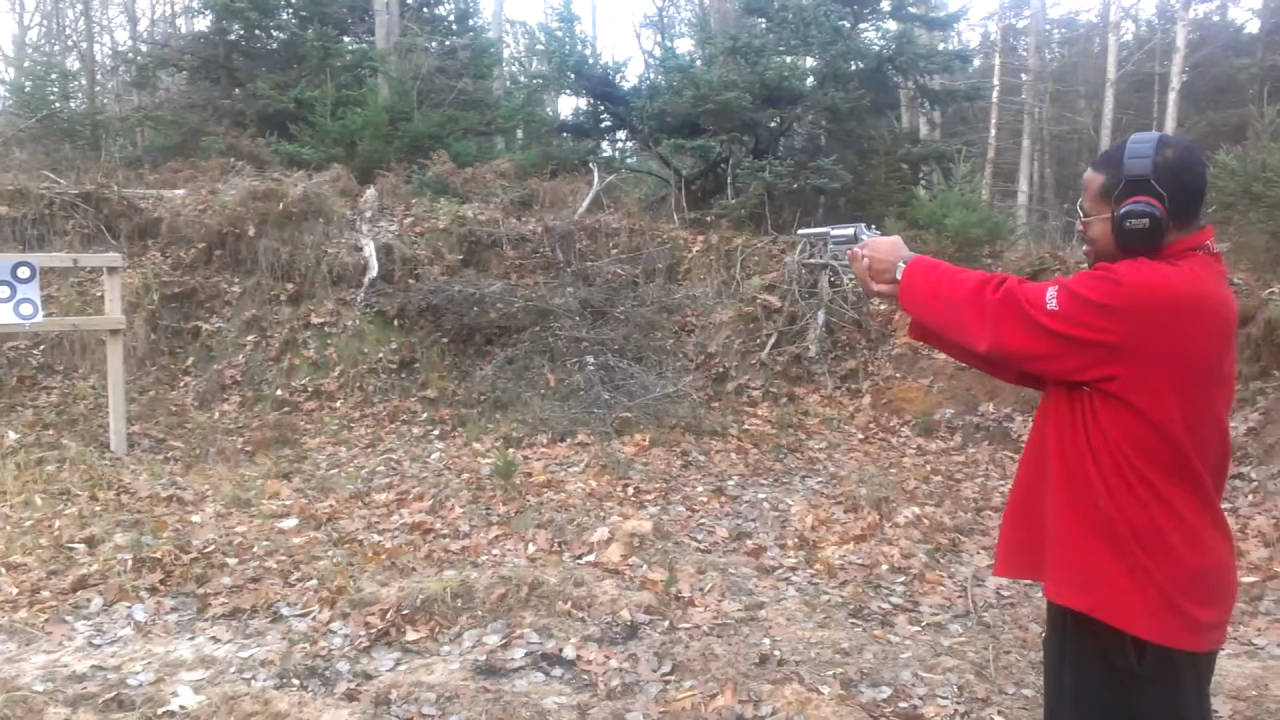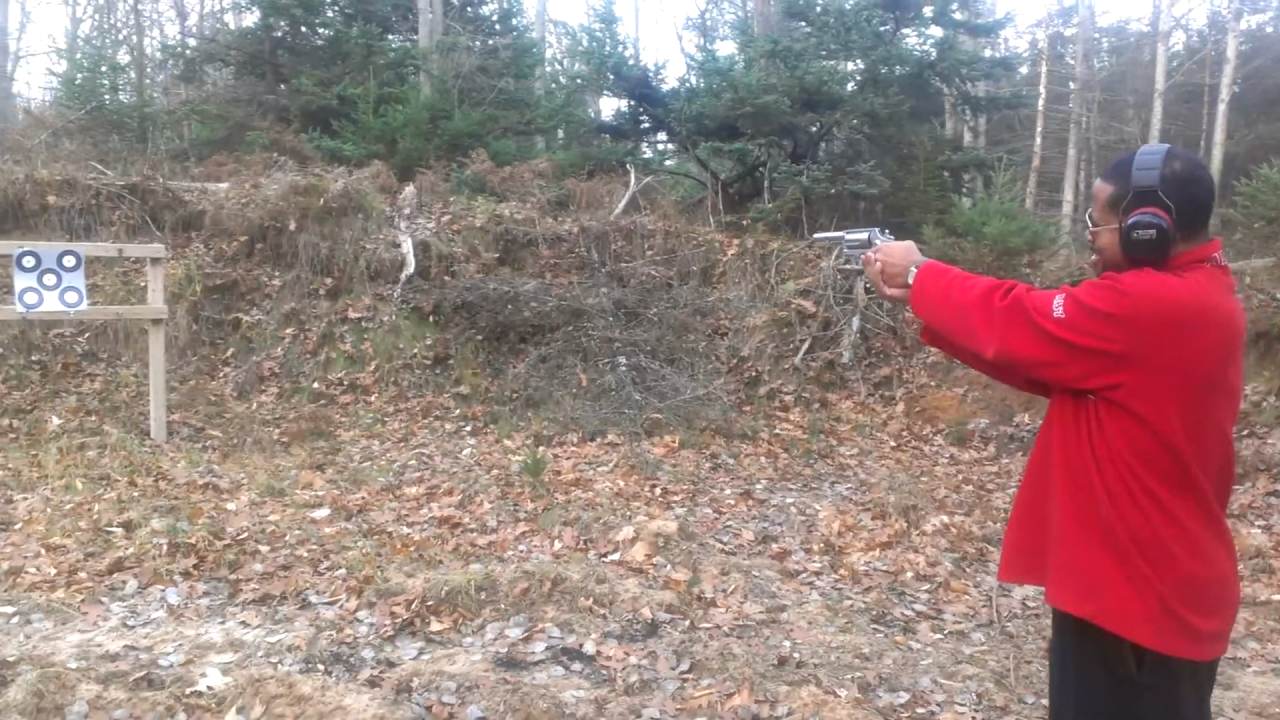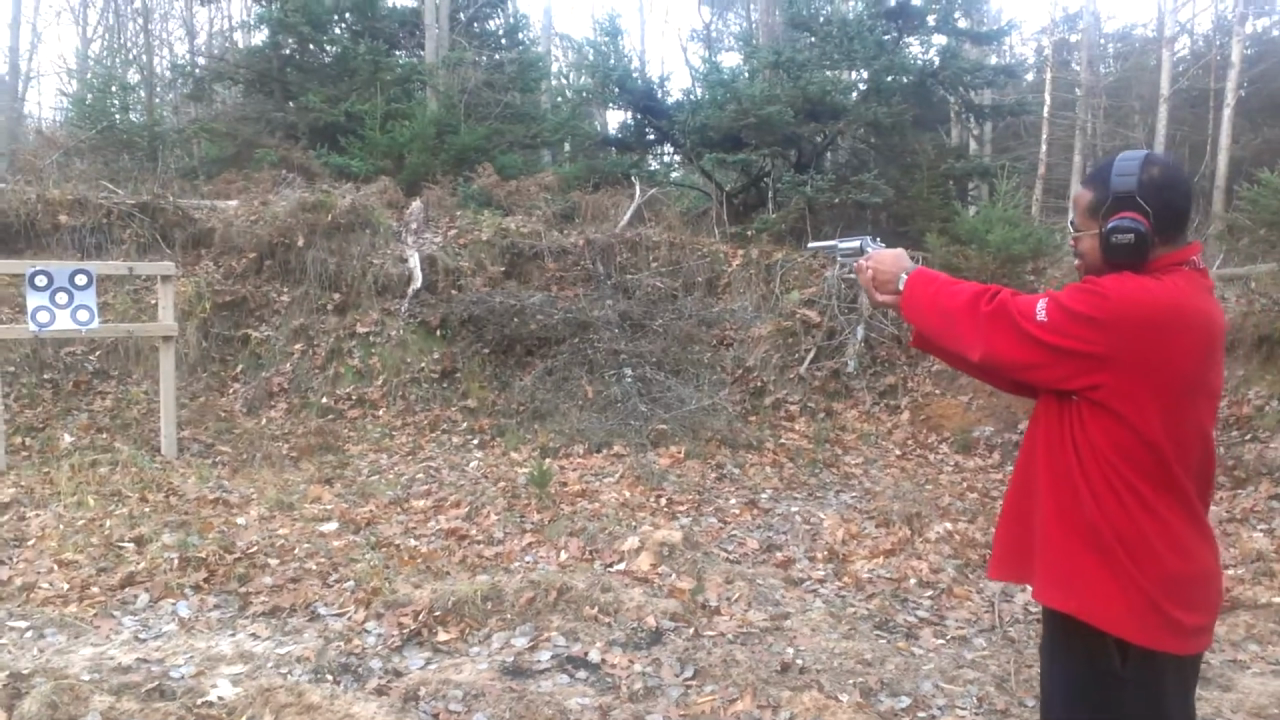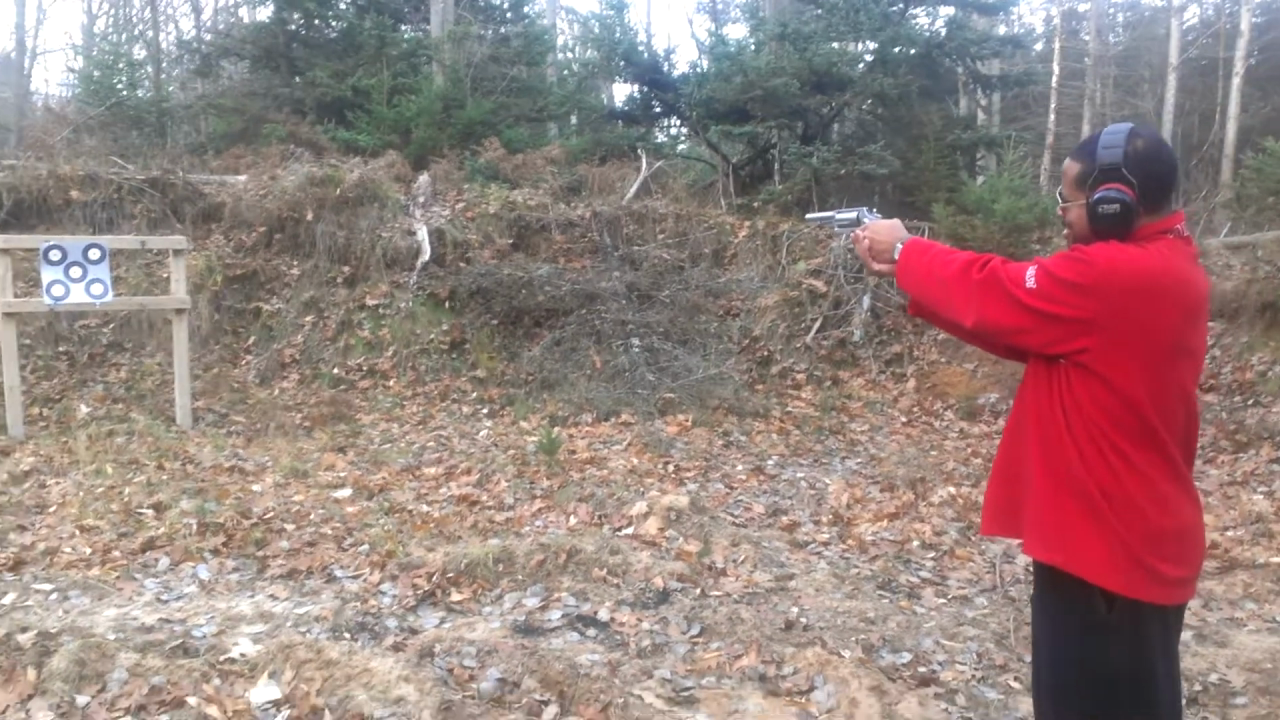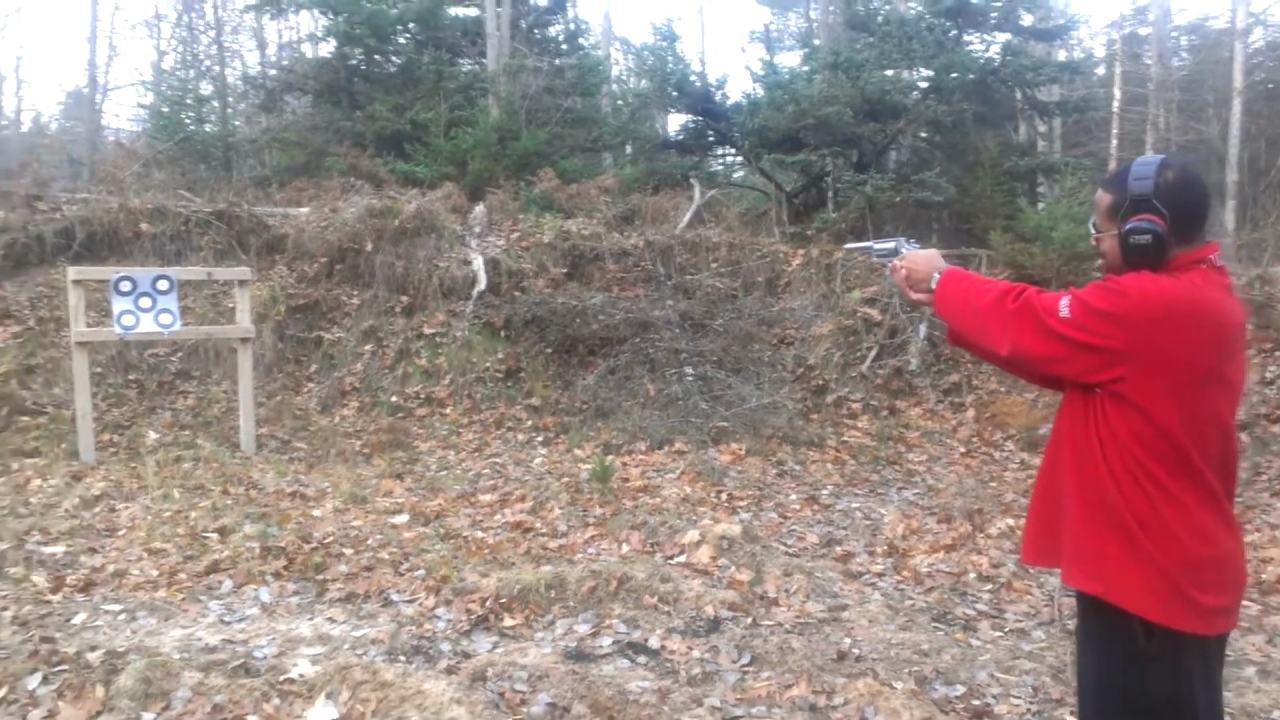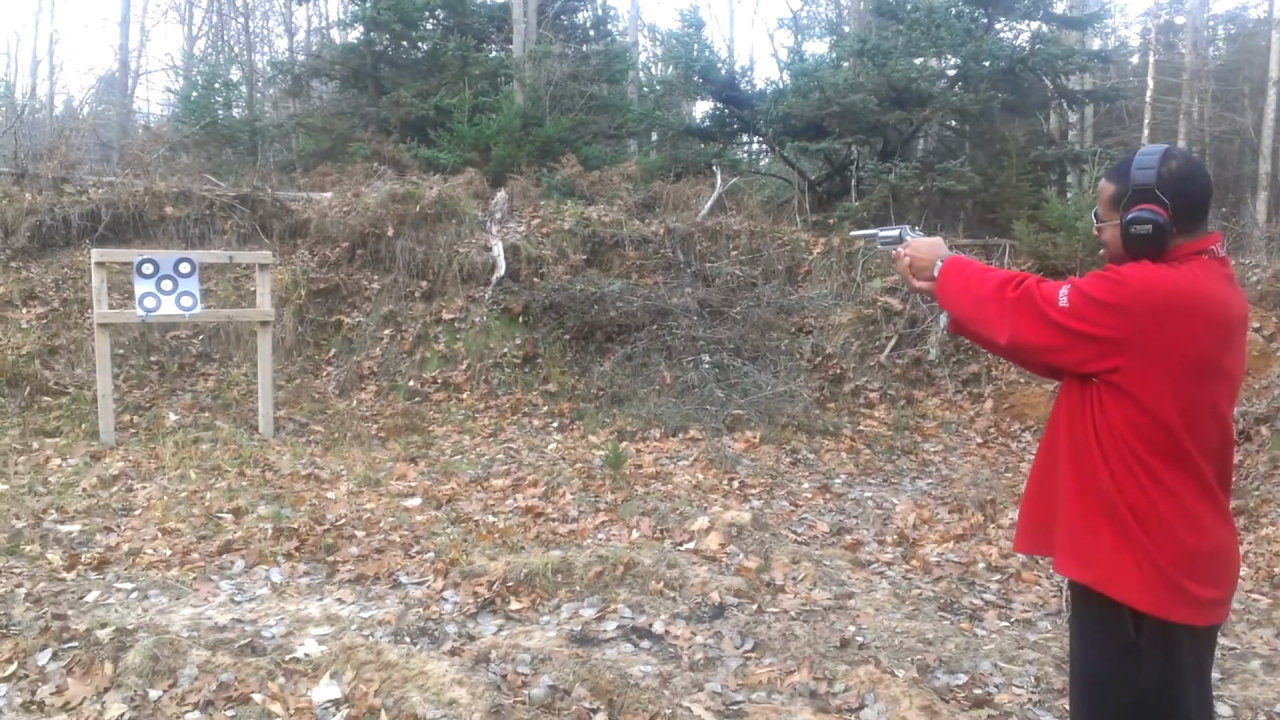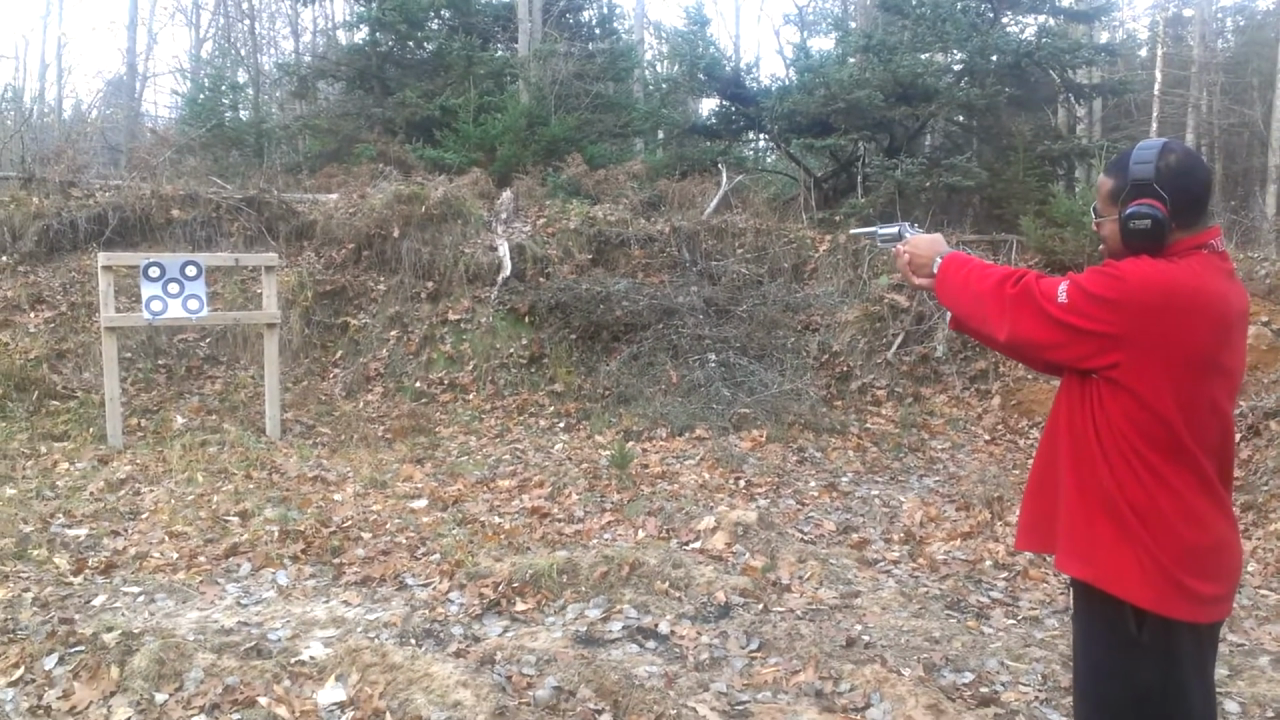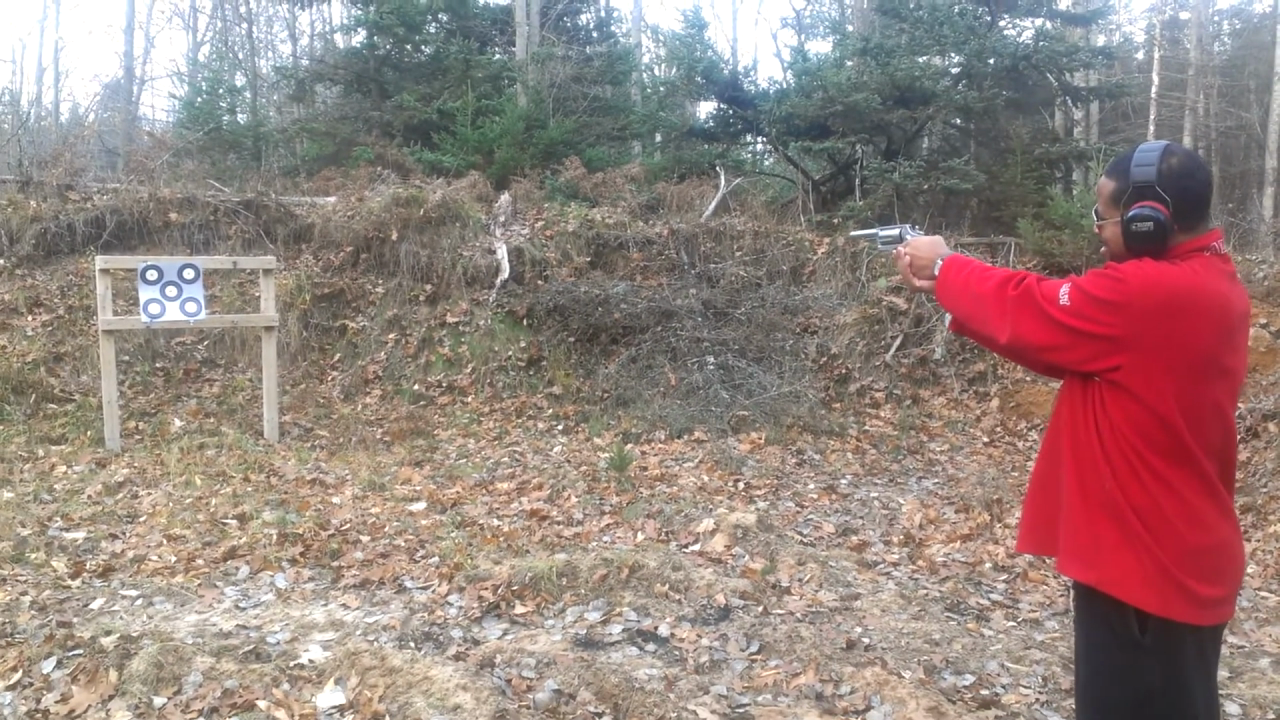
dt=0.4s
person 1, frame 1
left shoulder: (1143, 298)
right shoulder: (1181, 283)
left elbow: (1010, 318)
right elbow: (1035, 341)
left wrist: (906, 270)
right wrist: (910, 291)
left hip: (1141, 590)
right hip: (1142, 576)
person 1, frame 2
left shoulder: (1149, 309)
right shoulder: (1190, 295)
left elbow: (1017, 323)
right elbow: (1045, 349)
left wrist: (917, 274)
right wrist: (922, 295)
left hip: (1142, 598)
right hip: (1152, 584)
person 1, frame 3
left shoulder: (1129, 310)
right shoulder: (1175, 298)
left elbow: (1003, 328)
right elbow: (1033, 351)
left wrist: (908, 282)
right wrist: (914, 300)
left hip: (1127, 593)
right hip: (1143, 582)
person 1, frame 4
left shoulder: (1115, 276)
right shoulder: (1163, 265)
left elbow: (994, 293)
right elbow: (1026, 317)
left wrist: (903, 250)
right wrist: (909, 272)
left hip: (1112, 547)
right hip: (1132, 539)
person 1, frame 5
left shoulder: (1146, 308)
right shoulder: (1201, 295)
left elbow: (1031, 323)
right elbow: (1063, 344)
left wrist: (940, 280)
right wrist: (948, 297)
left hip: (1152, 577)
right hip: (1178, 569)
person 1, frame 6
left shoulder: (1147, 296)
right shoulder: (1204, 284)
left elbow: (1028, 312)
right elbow: (1061, 331)
left wrist: (943, 267)
right wrist: (950, 287)
left hip: (1145, 567)
right hip: (1174, 558)
person 1, frame 7
left shoulder: (1144, 291)
right shoulder: (1205, 280)
left elbow: (1029, 308)
right elbow: (1062, 326)
left wrist: (943, 263)
right wrist: (950, 283)
left hip: (1147, 563)
right hip: (1178, 556)
person 1, frame 8
left shoulder: (1147, 295)
right shoulder: (1207, 282)
left elbow: (1031, 312)
right elbow: (1065, 329)
left wrist: (944, 266)
right wrist: (951, 287)
left hip: (1148, 566)
right hip: (1178, 557)
